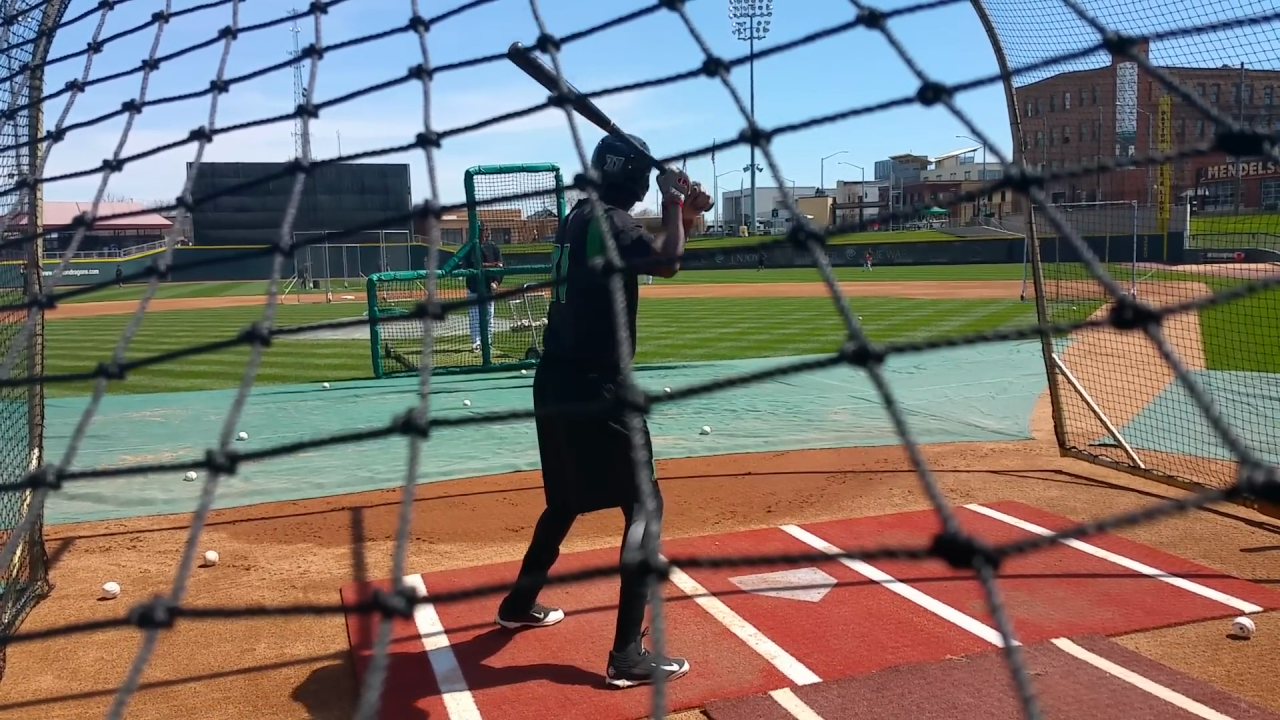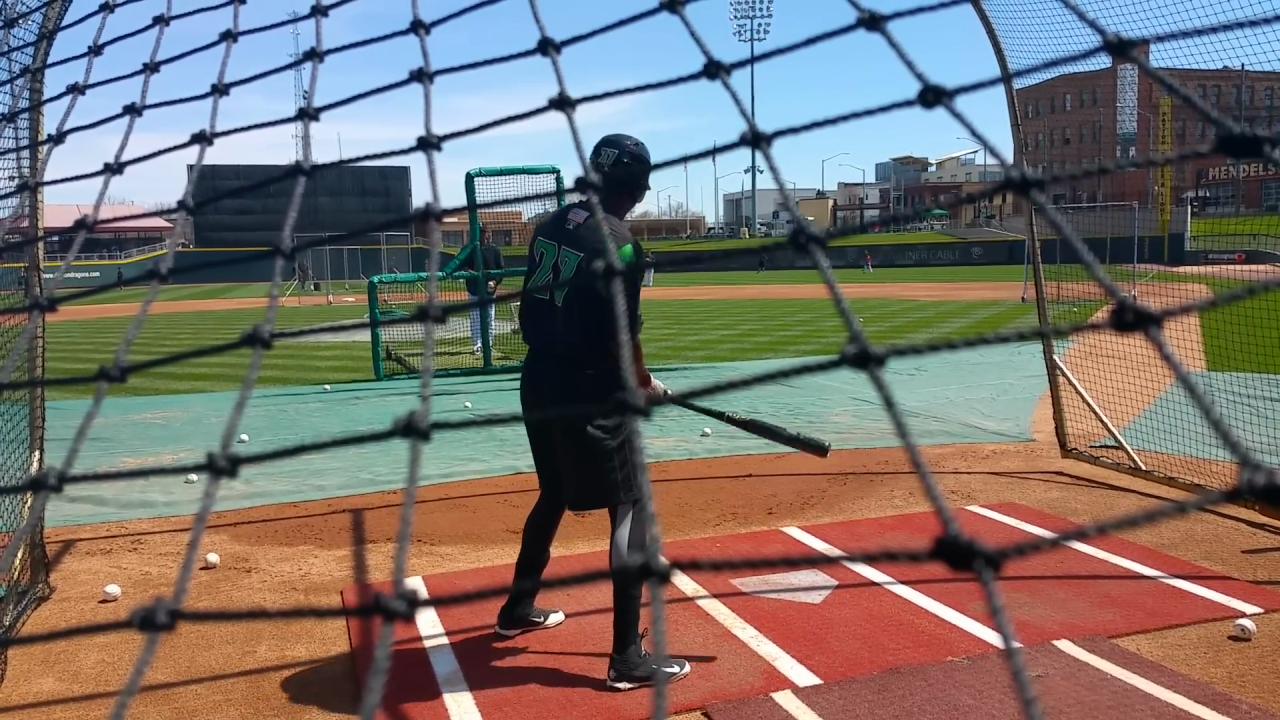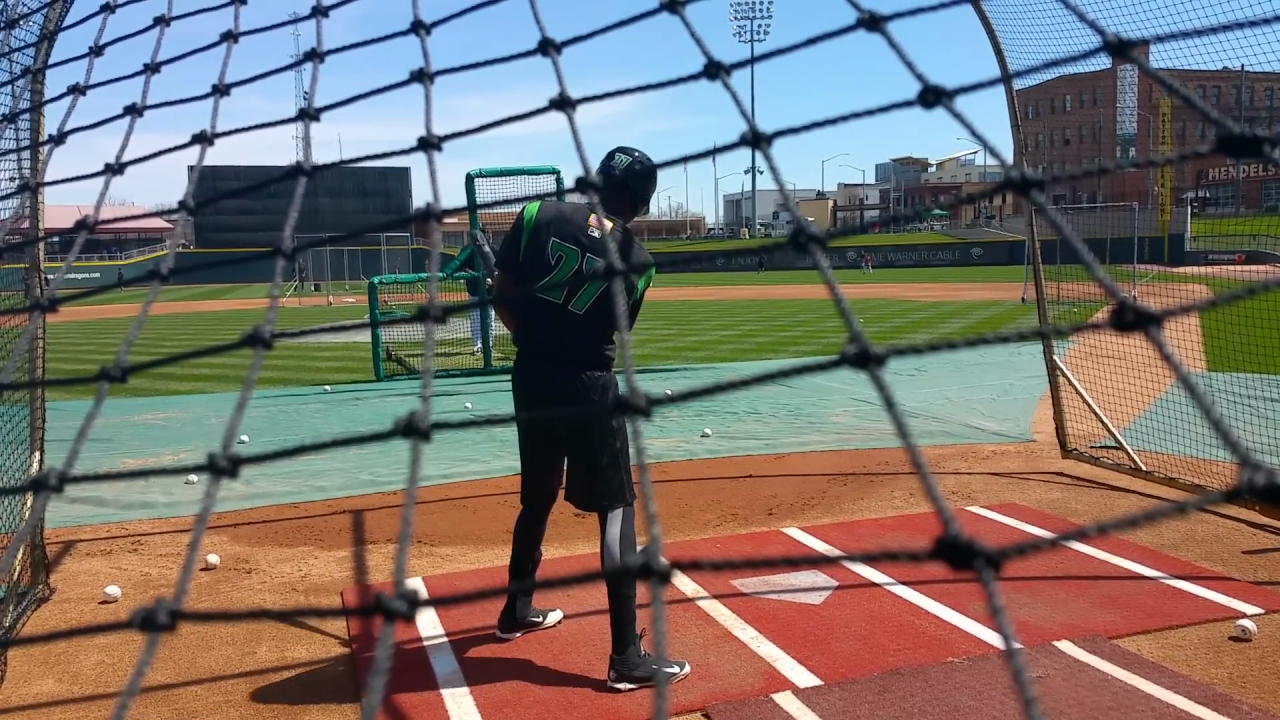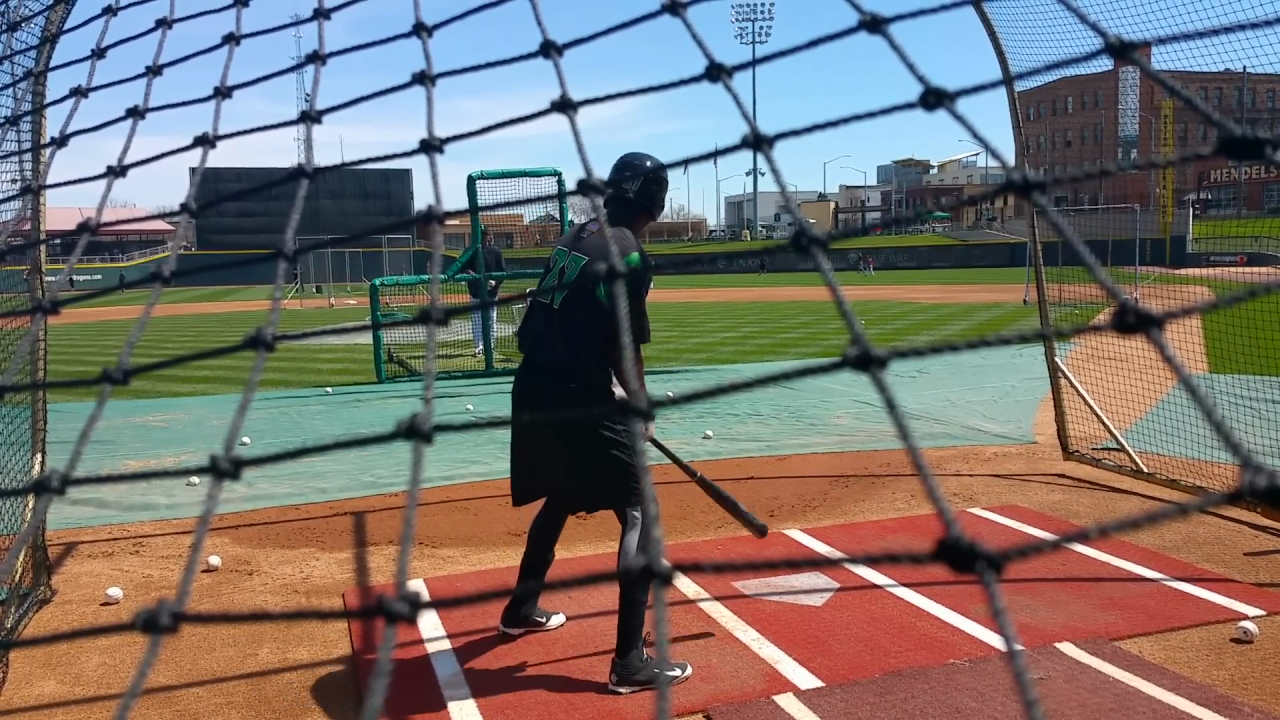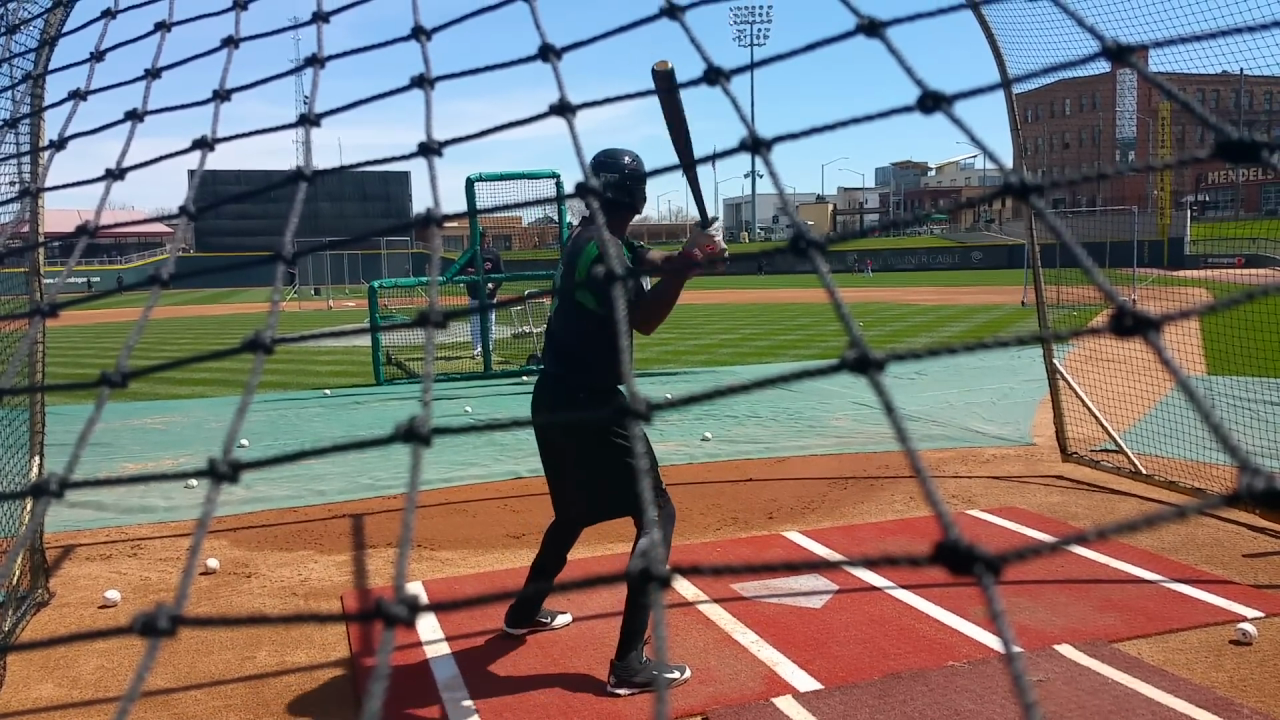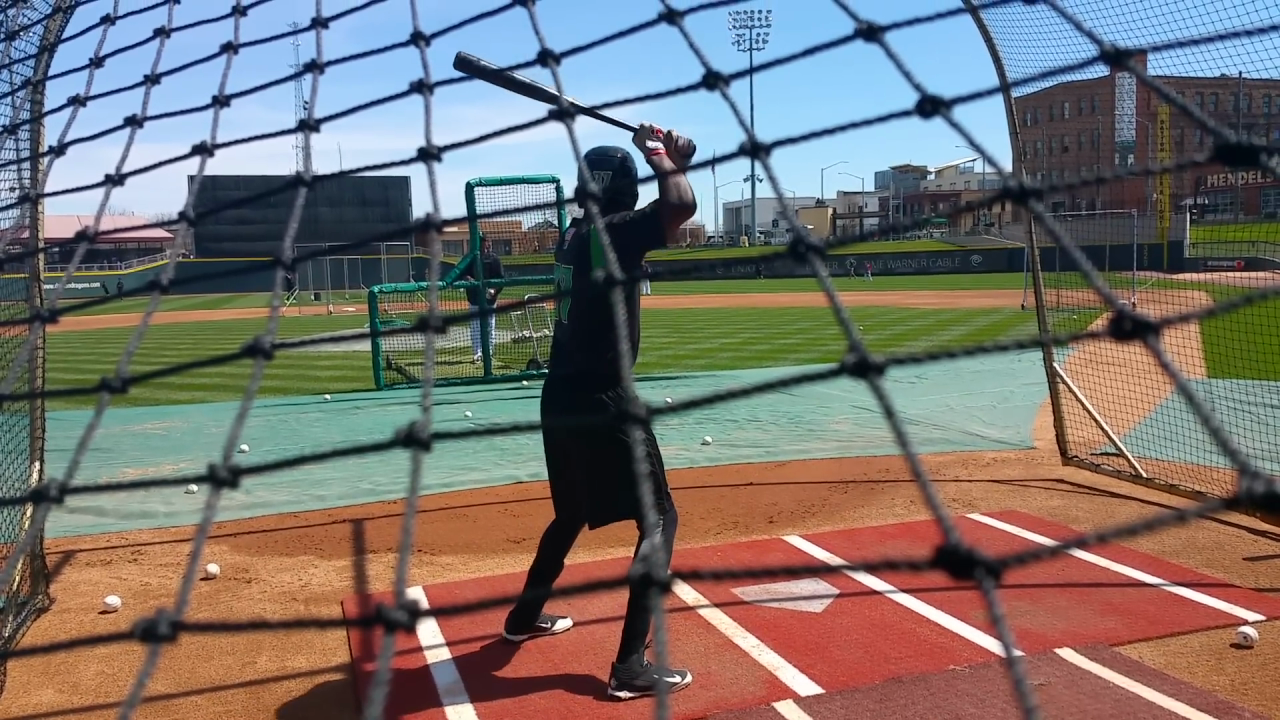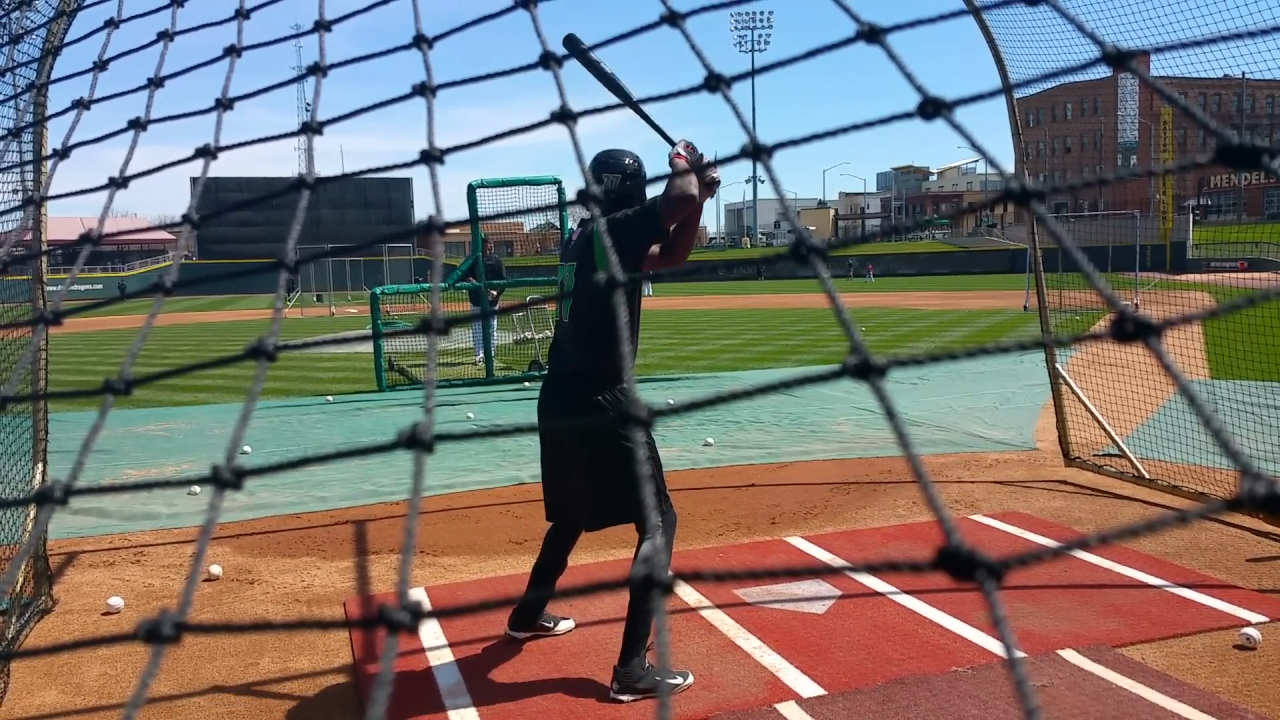
dt=0.4s
person 1, frame 1
left shoulder: (579, 219)
right shoulder: (605, 223)
left elbow: (646, 250)
right elbow: (665, 261)
left wrist: (683, 207)
right wrist: (676, 200)
left hip: (556, 379)
right hip: (595, 387)
left knee: (567, 498)
right knee: (645, 507)
left ankle: (519, 603)
right ankle: (628, 655)
person 1, frame 2
left shoulder: (551, 224)
right shoulder: (620, 244)
right elbow: (620, 338)
right wrist: (644, 381)
left hip: (540, 377)
right hip: (588, 386)
left knee: (554, 494)
right knee: (629, 508)
left ankle: (518, 608)
right ankle: (627, 656)
person 1, frame 3
left shoulder: (539, 215)
right shoulder: (637, 261)
left elbow: (502, 298)
right elbow: (613, 327)
left hip: (531, 375)
right hip: (588, 384)
left knee: (538, 496)
right knee: (615, 510)
left ankle: (517, 610)
right ankle: (627, 658)
person 1, frame 4
left shoulder: (573, 238)
right shoulder: (630, 257)
right elbow: (626, 349)
left hip: (531, 386)
right hip: (579, 395)
left knee: (559, 498)
right knee: (639, 513)
left ankle: (521, 608)
right ankle: (629, 661)
person 1, frame 5
left shoulder: (591, 237)
right shoulder: (601, 246)
left elbow: (653, 266)
right elbow: (644, 318)
left wrist: (689, 253)
right wrist: (690, 260)
left hip: (554, 397)
right hip: (589, 402)
left knee: (577, 508)
right knee: (656, 515)
left ankle: (527, 608)
right ankle: (629, 663)
person 1, frame 6
left shoulder: (575, 236)
right shoulder: (609, 234)
left elbow: (664, 220)
right elbow: (682, 208)
left wrist: (670, 166)
right wrist: (662, 160)
left hip: (561, 397)
right hip: (601, 403)
left knee: (573, 512)
right knee: (659, 518)
left ankle: (525, 614)
right ankle: (630, 666)
person 1, frame 7
left shoulder: (584, 237)
right shoulder: (613, 232)
left elbow: (673, 254)
right elbow: (678, 200)
left wrist: (699, 197)
right wrist: (683, 167)
left hip: (559, 397)
right hip: (598, 403)
left knee: (572, 513)
right knee: (658, 521)
left ankle: (528, 614)
right ankle: (633, 668)
